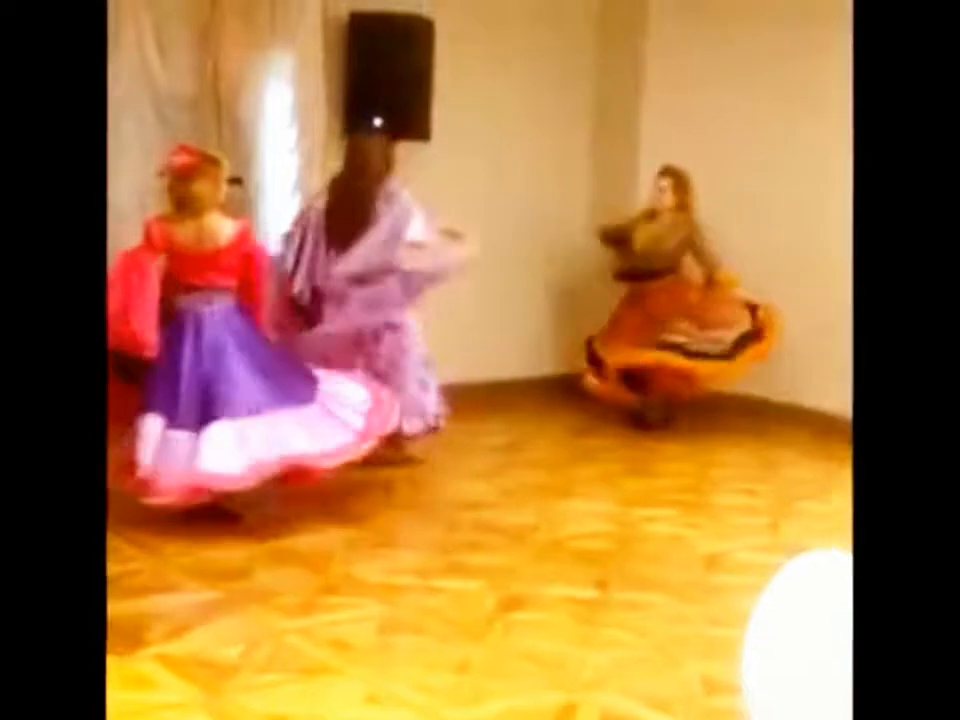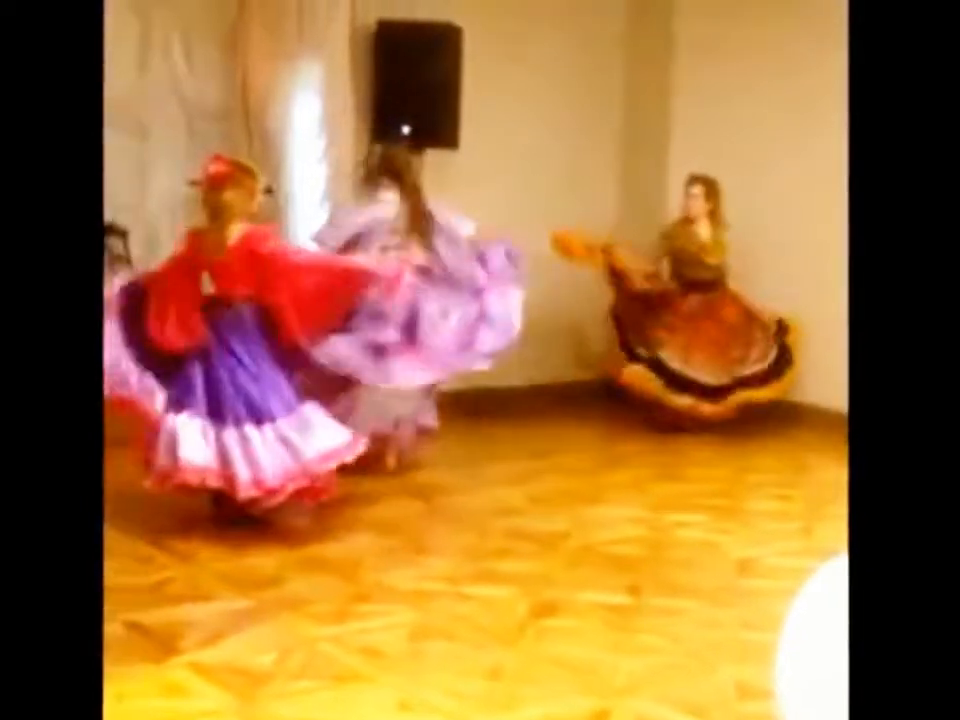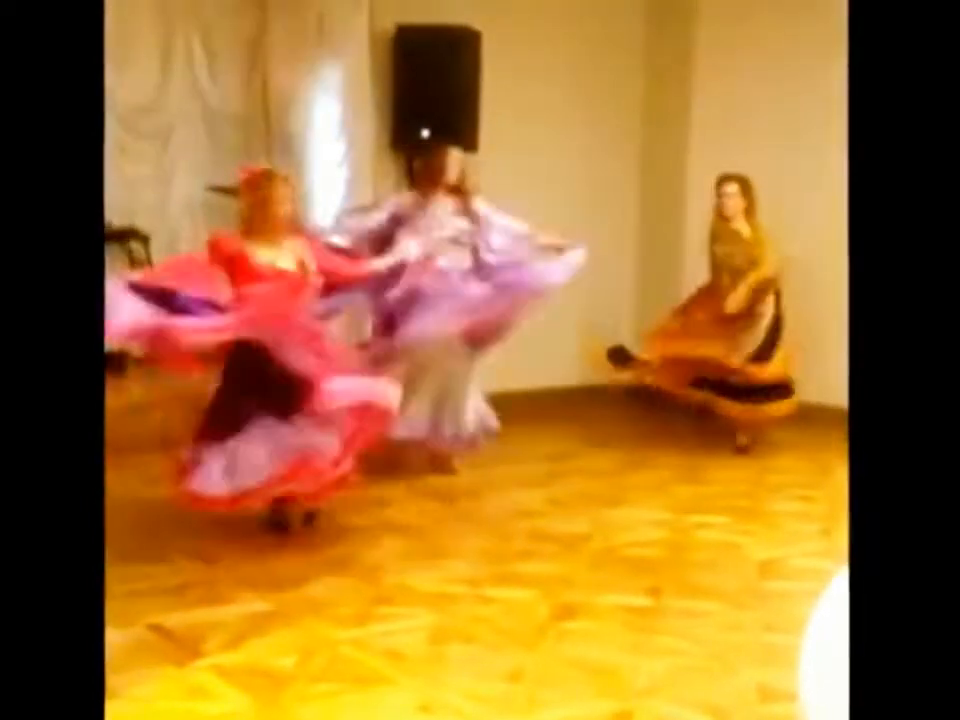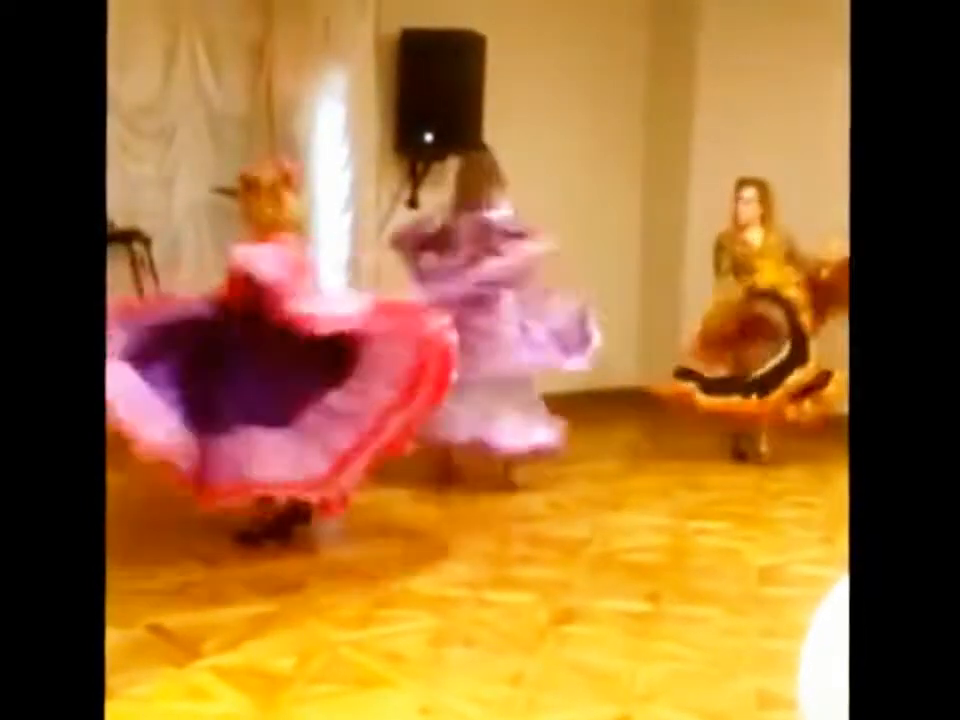
dt=0.4s
person 1, frame 1
left shoulder: (161, 231)
right shoulder: (239, 232)
left elbow: (135, 281)
right elbow: (254, 291)
left hip: (181, 325)
right hip: (227, 324)
left knee: (186, 400)
left ankle: (190, 488)
person 1, frame 2
left shoulder: (198, 239)
right shoulder: (254, 238)
left elbow: (170, 281)
right elbow: (300, 263)
right wrist: (368, 270)
left hip: (211, 332)
right hip: (245, 333)
left knee: (218, 411)
right knee: (259, 408)
left ankle: (222, 494)
right ankle: (247, 499)
person 1, frame 3
left shoulder: (304, 246)
right shoulder: (231, 248)
left elbow: (348, 270)
right elbow: (186, 277)
left wrist: (393, 259)
left hip: (297, 350)
right hip: (256, 352)
left ankle: (297, 496)
right ankle: (281, 500)
person 1, frame 4
left shoulder: (274, 249)
right shoulder: (284, 246)
left elbow: (286, 285)
left hip: (264, 351)
left knee: (260, 435)
left ankle: (270, 516)
right ankle: (294, 503)
person 2, frame 1
left shoulder: (331, 196)
right shoulder: (391, 197)
left elbow: (304, 231)
right elbow: (417, 228)
left hip: (341, 294)
right hip: (381, 294)
left knee: (346, 363)
right knee: (391, 359)
right ankle: (400, 440)
person 2, frame 2
left shoulder: (385, 199)
right shoulder: (412, 201)
left elbow: (345, 229)
right elbow: (460, 229)
left wrist: (320, 241)
right hip: (411, 288)
left knee: (380, 364)
right knee: (398, 367)
left ankle: (390, 447)
right ankle: (400, 443)
person 2, frame 3
left shoulder: (470, 206)
right shoulder: (409, 203)
left elbow: (511, 231)
right elbow: (365, 221)
left wrist: (545, 242)
left hip: (460, 296)
right hip: (422, 294)
left knee: (450, 367)
right knee: (416, 366)
left ankle: (443, 446)
person 2, frame 4
left shoulder: (460, 214)
right shoulder: (498, 209)
left elbow: (412, 236)
left hip: (470, 303)
right hip: (496, 306)
left knee: (461, 383)
right knee: (505, 384)
left ankle: (447, 462)
right ankle: (509, 466)
person 3, frame 1
left shoulder: (685, 225)
right shoulder: (644, 221)
left elbow: (706, 259)
right elbow: (618, 236)
left wrist: (722, 286)
left hip: (669, 295)
right hip: (643, 296)
right knee: (639, 351)
left ankle: (659, 407)
right ankle: (650, 406)
person 3, frame 2
left shoulder: (719, 230)
right shoulder: (676, 232)
right elbow: (658, 267)
left hip: (717, 303)
right hip: (685, 305)
right knee: (681, 361)
right ankle: (672, 409)
person 3, frame 3
left shoulder: (755, 231)
right shoulder: (720, 231)
left elbow: (759, 269)
right elbow: (727, 266)
right wrist: (759, 276)
left hip: (752, 308)
right hip: (724, 308)
left knee: (751, 371)
right knee: (733, 371)
left ankle: (743, 426)
right ankle: (741, 427)
person 3, frame 4
left shoulder: (779, 238)
right shoulder: (726, 240)
left elbow: (808, 266)
right elbow: (724, 282)
right wrist: (741, 289)
left hip: (775, 316)
right hip: (741, 317)
left knee: (776, 377)
right knee: (753, 378)
left ankle: (745, 439)
right ankle: (751, 439)
